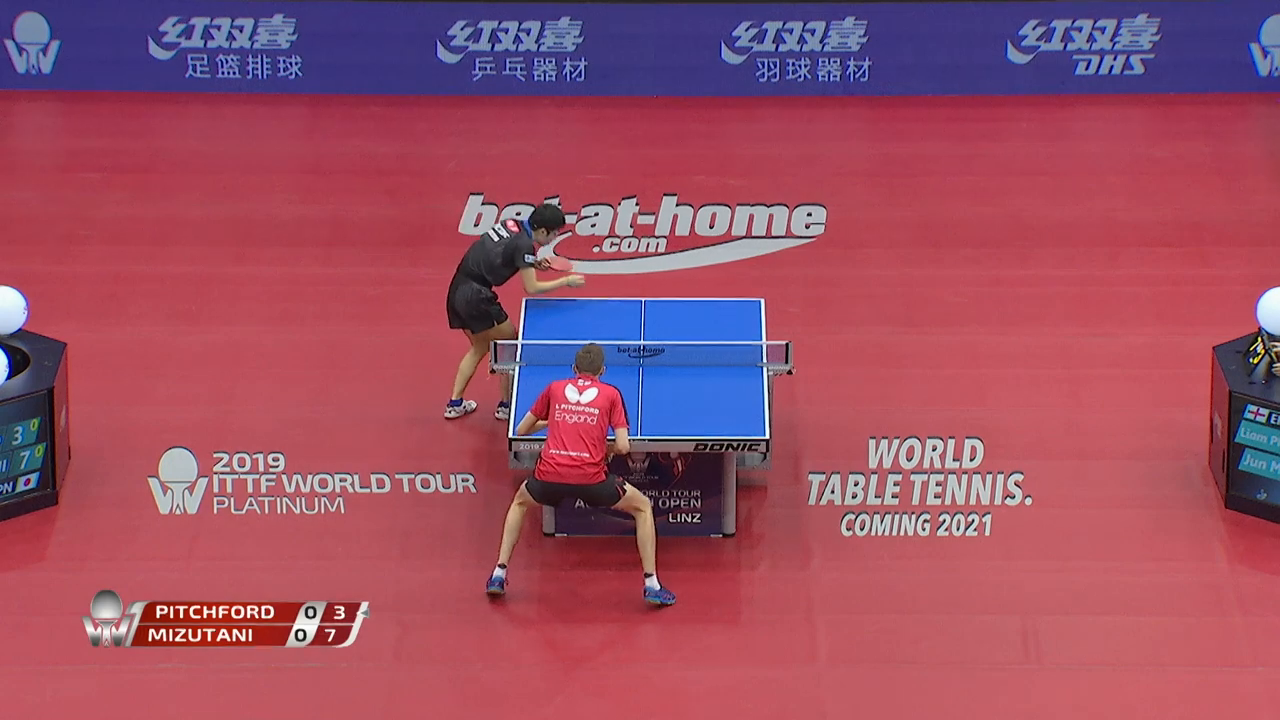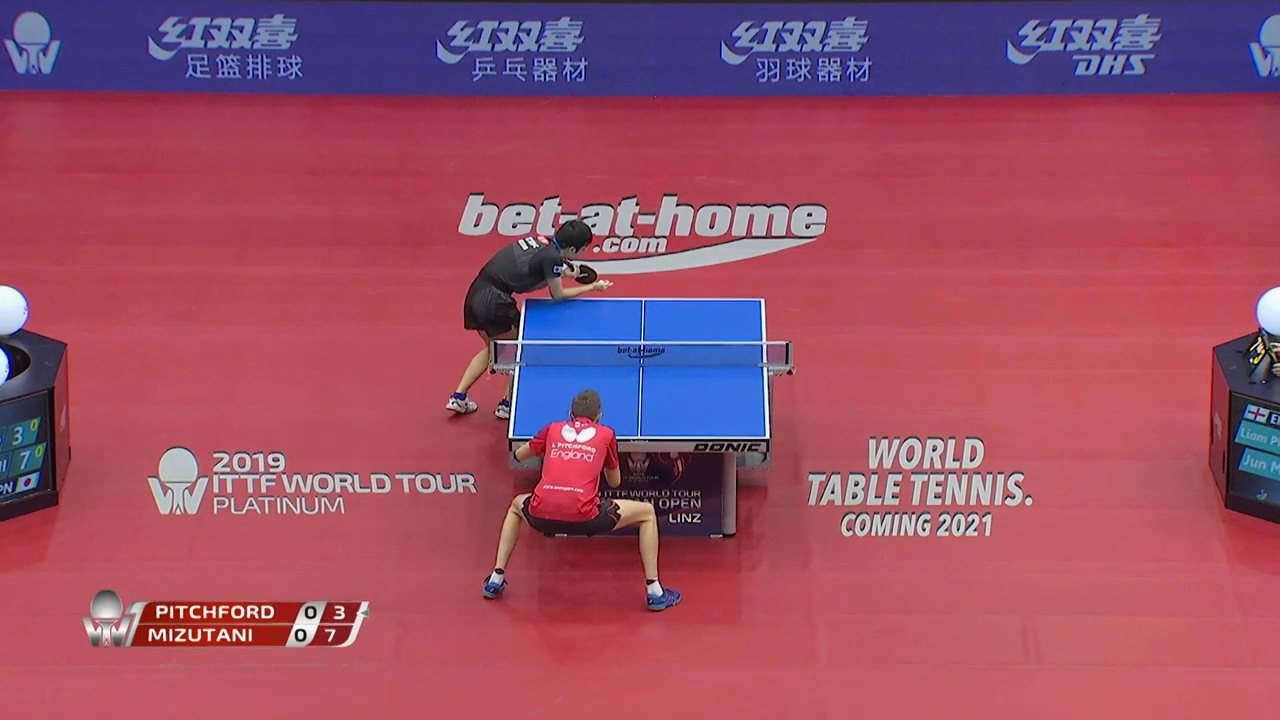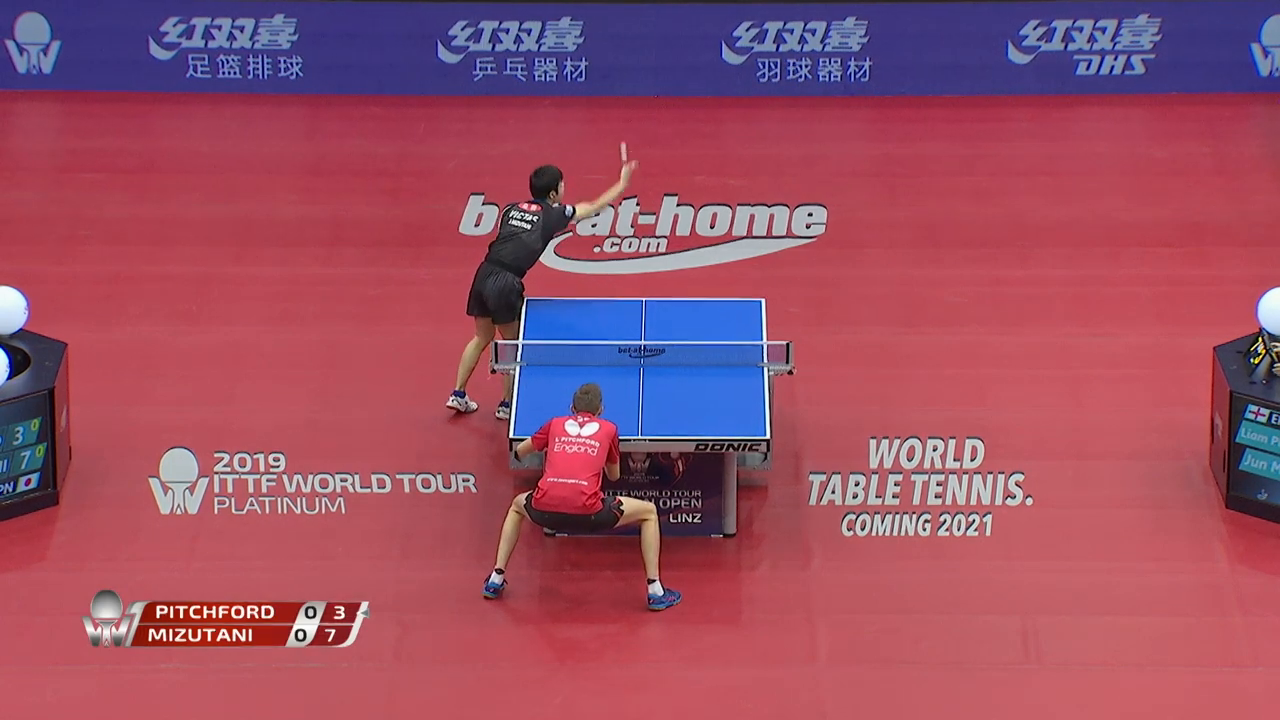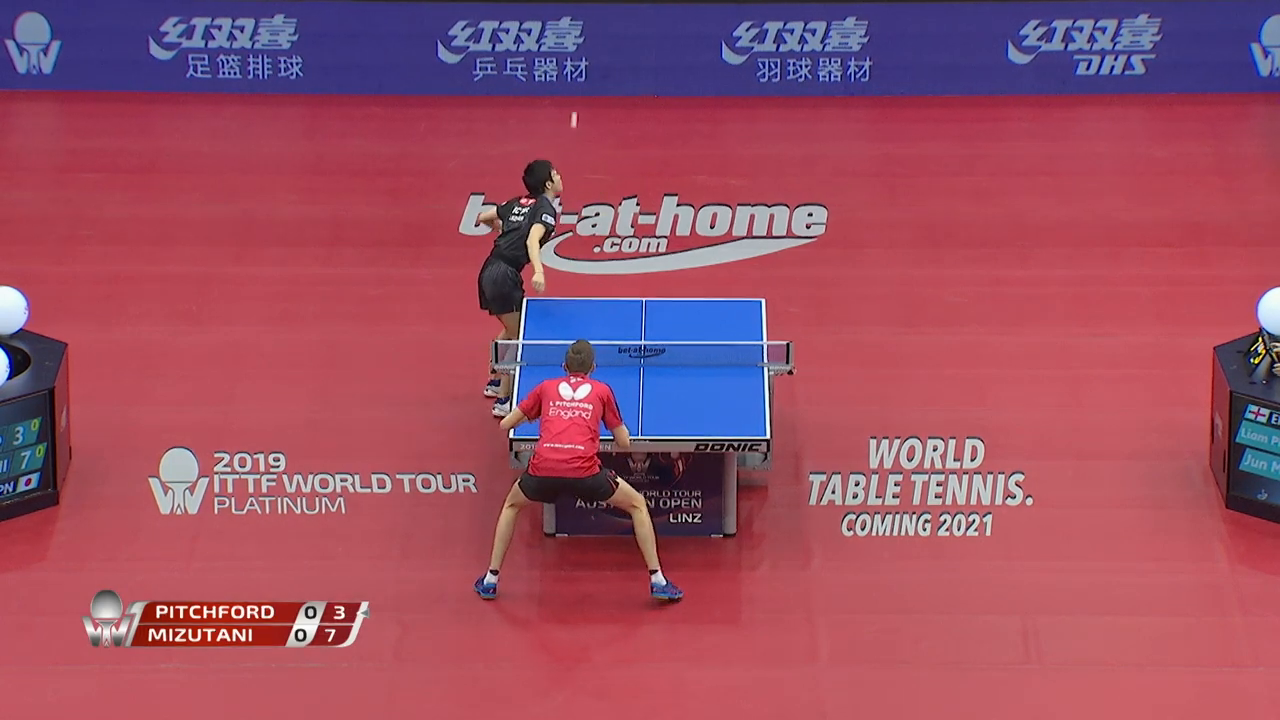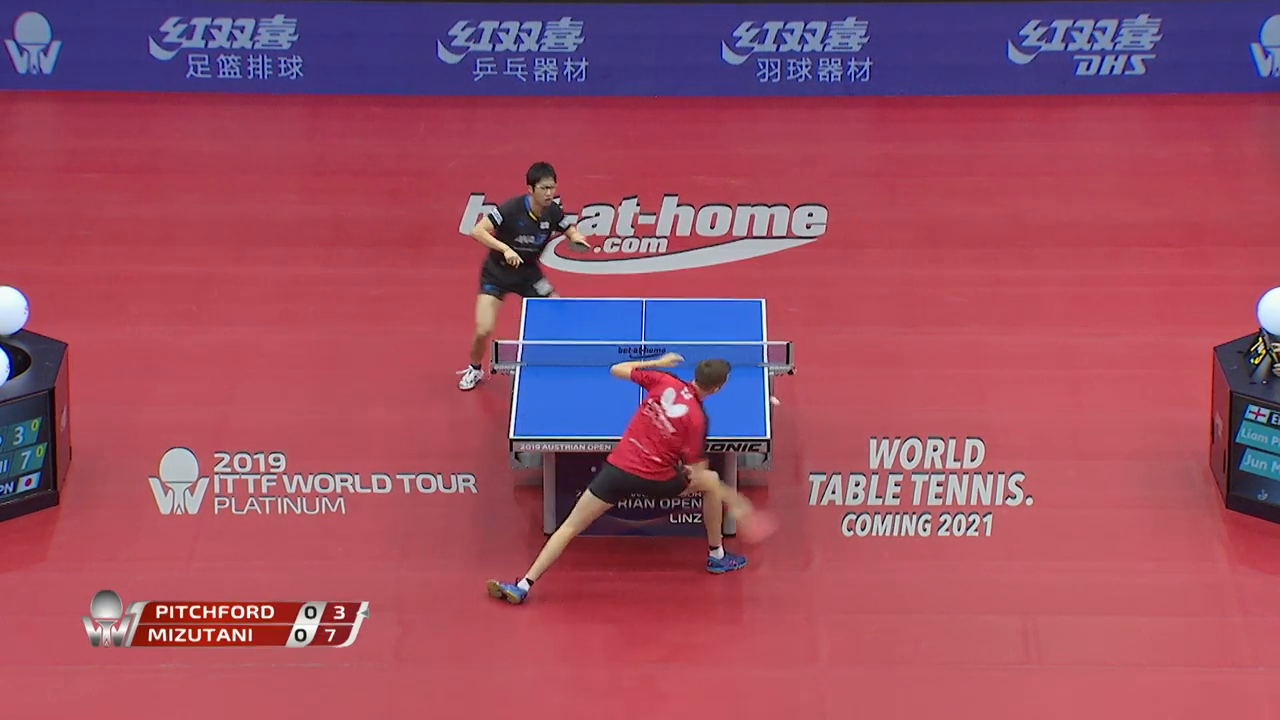
dt=1s
person 1, frame 1
left shoulder: (555, 388)
right shoulder: (611, 394)
left elbow: (521, 431)
right elbow: (623, 447)
left hip: (549, 476)
right hip: (589, 478)
left knee: (520, 503)
right knee: (643, 508)
left ankle: (499, 575)
right ankle: (651, 585)
person 1, frame 2
left shoulder: (553, 428)
right shoulder: (606, 434)
left elbow: (519, 455)
right elbow: (615, 482)
left hip: (542, 514)
right hip: (583, 516)
left knee: (517, 505)
right knee: (647, 513)
left ankle: (496, 579)
right ankle: (654, 592)
person 1, frame 3
left shoulder: (555, 424)
right shoulder: (608, 429)
left elbow: (519, 451)
right elbow: (614, 476)
left hip: (545, 508)
right hip: (586, 510)
left knee: (518, 505)
right knee: (649, 513)
left ankle: (496, 579)
right ankle: (655, 591)
person 1, frame 4
left shoulder: (546, 387)
right shoulder: (602, 391)
left elbow: (504, 425)
right elbow: (624, 443)
left wrist: (533, 414)
right wrist: (619, 428)
left hip: (543, 470)
right hip: (584, 471)
left knee: (511, 505)
right knee: (638, 505)
left ankle: (491, 580)
right ankle: (658, 581)
person 1, frame 5
left shoulder: (663, 382)
right shoulder: (697, 419)
left elbow: (617, 370)
right elbow: (697, 471)
left wrist: (659, 364)
right wrist: (735, 501)
left hip: (618, 467)
right hip: (655, 478)
left knee: (571, 526)
right knee: (711, 481)
left ankle: (522, 586)
right ankle: (717, 556)
person 2, frame 1
left shoulder: (511, 224)
right shoulder: (524, 244)
right elbow: (531, 288)
left wrist: (532, 263)
right wrist: (566, 281)
left hip: (459, 290)
right hip: (476, 295)
left knee: (479, 347)
left ankle: (455, 403)
right ankle: (506, 405)
person 2, frame 2
left shoulder: (539, 242)
right shoulder: (552, 257)
right elbow: (558, 295)
left wrist: (560, 274)
right wrist: (593, 287)
left hip: (476, 293)
right hip: (494, 301)
left knee: (493, 349)
left ankle: (458, 397)
right ankle: (507, 404)
person 2, frame 3
left shoulder: (511, 210)
right shoulder: (554, 214)
right elbow: (595, 207)
right wrist: (623, 182)
left hip: (484, 274)
right hip: (505, 284)
left knee: (481, 338)
left ankle: (458, 395)
right ankle: (507, 405)
person 2, frame 4
left shoulder: (517, 203)
right shoulder: (547, 210)
left elbow: (484, 217)
right elbow: (533, 239)
right wrist: (539, 271)
left hip: (489, 270)
right hip: (504, 275)
left knee: (511, 331)
right knee: (520, 338)
left ankle: (495, 382)
right ankle: (503, 401)
person 2, frame 5
left shoulder: (554, 212)
right shoulder: (511, 208)
left elbow: (570, 231)
right elbow: (478, 231)
left wrist: (578, 238)
right wrist: (505, 249)
left hip: (529, 271)
right hip: (497, 271)
right knee: (483, 331)
right ankle: (474, 369)
